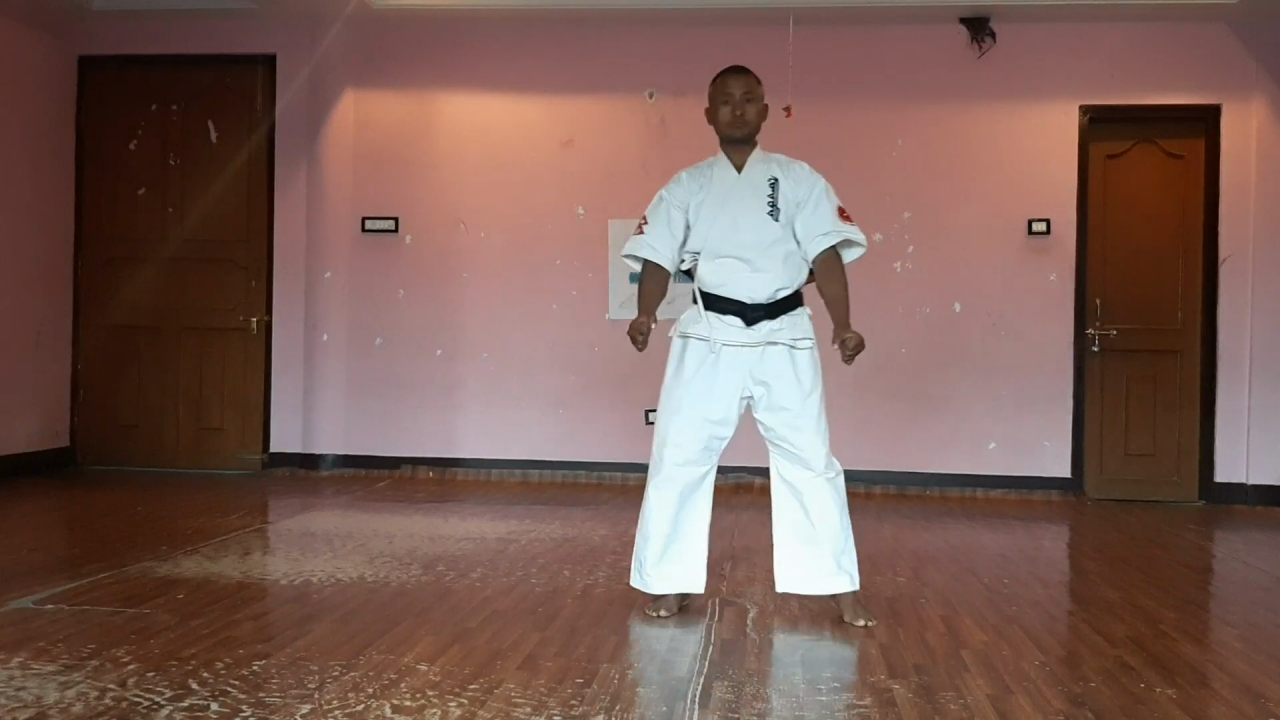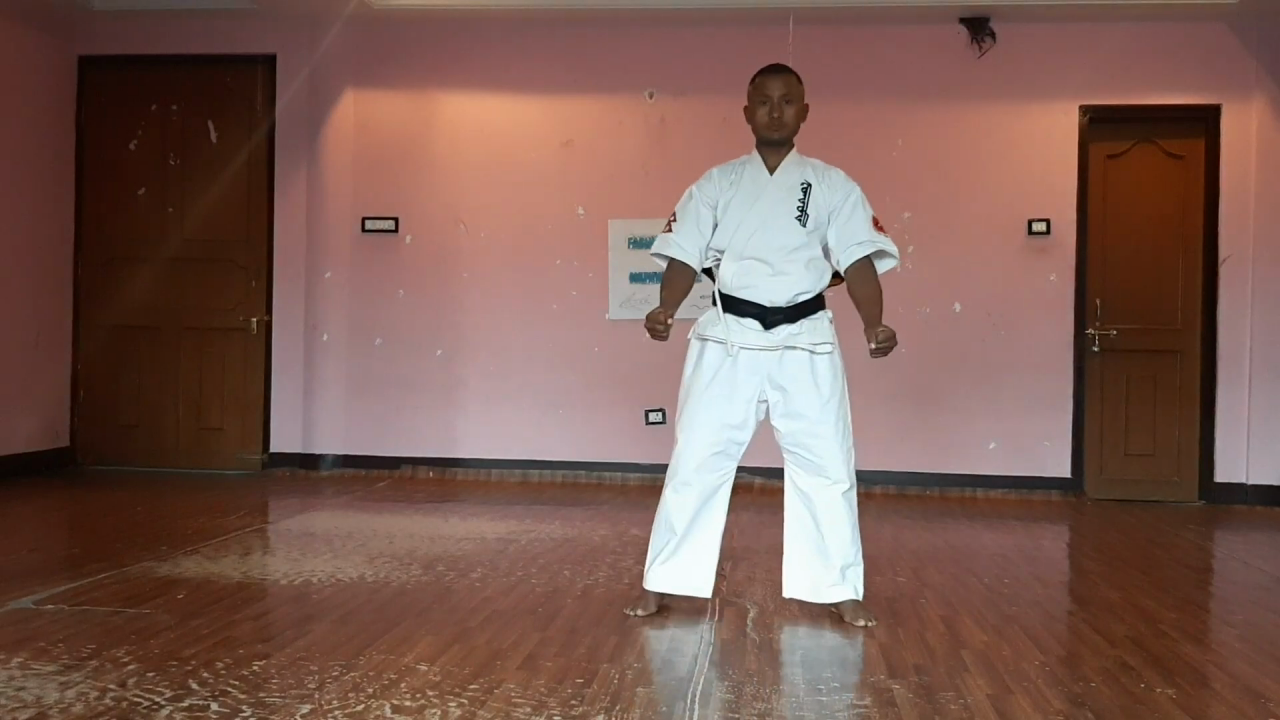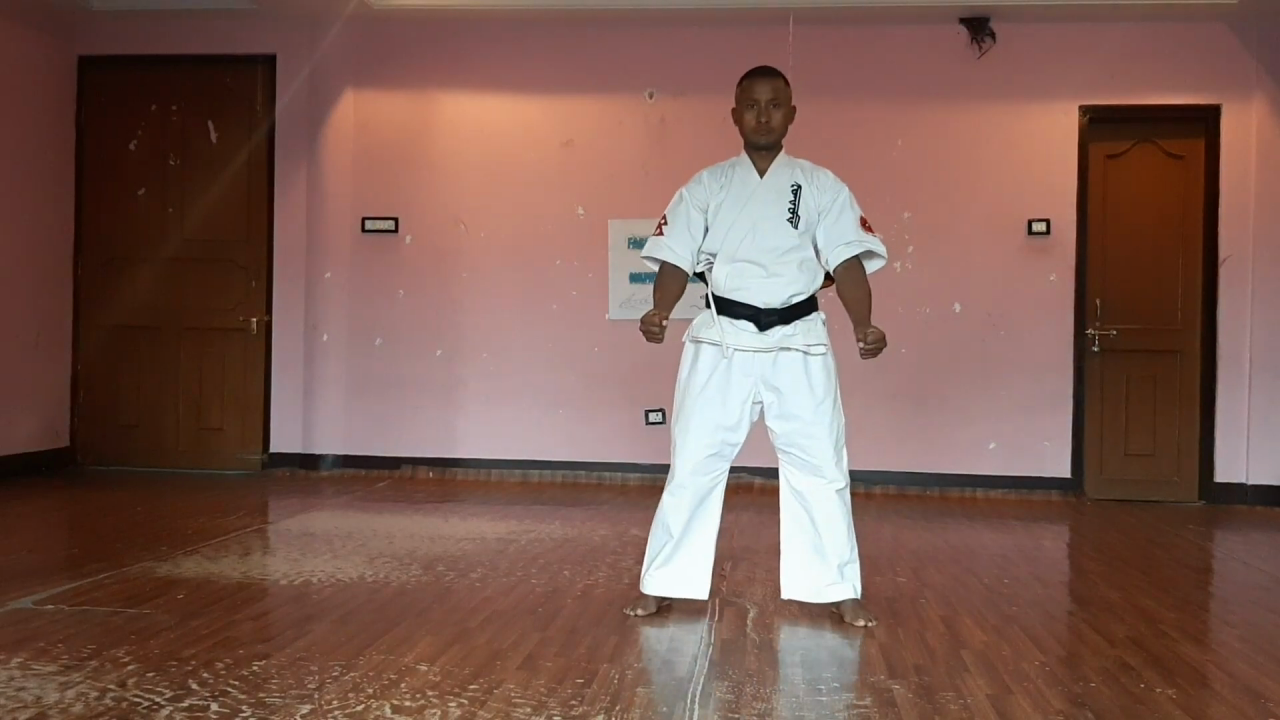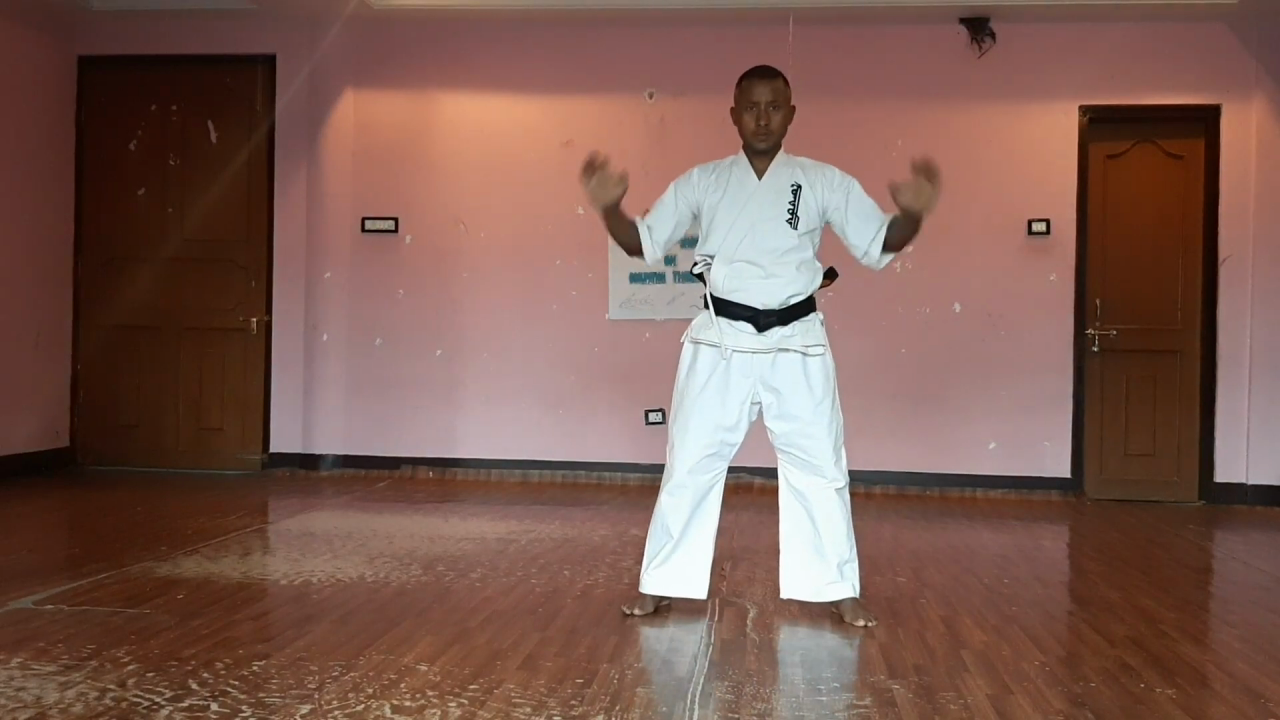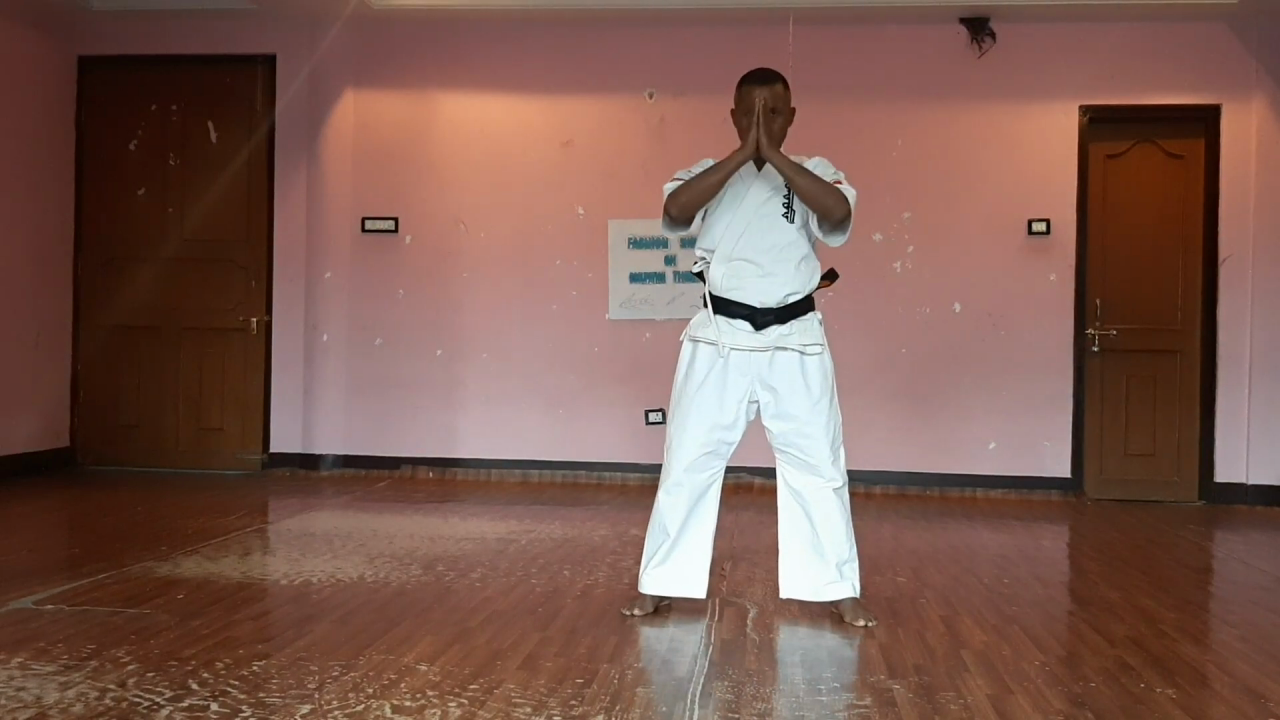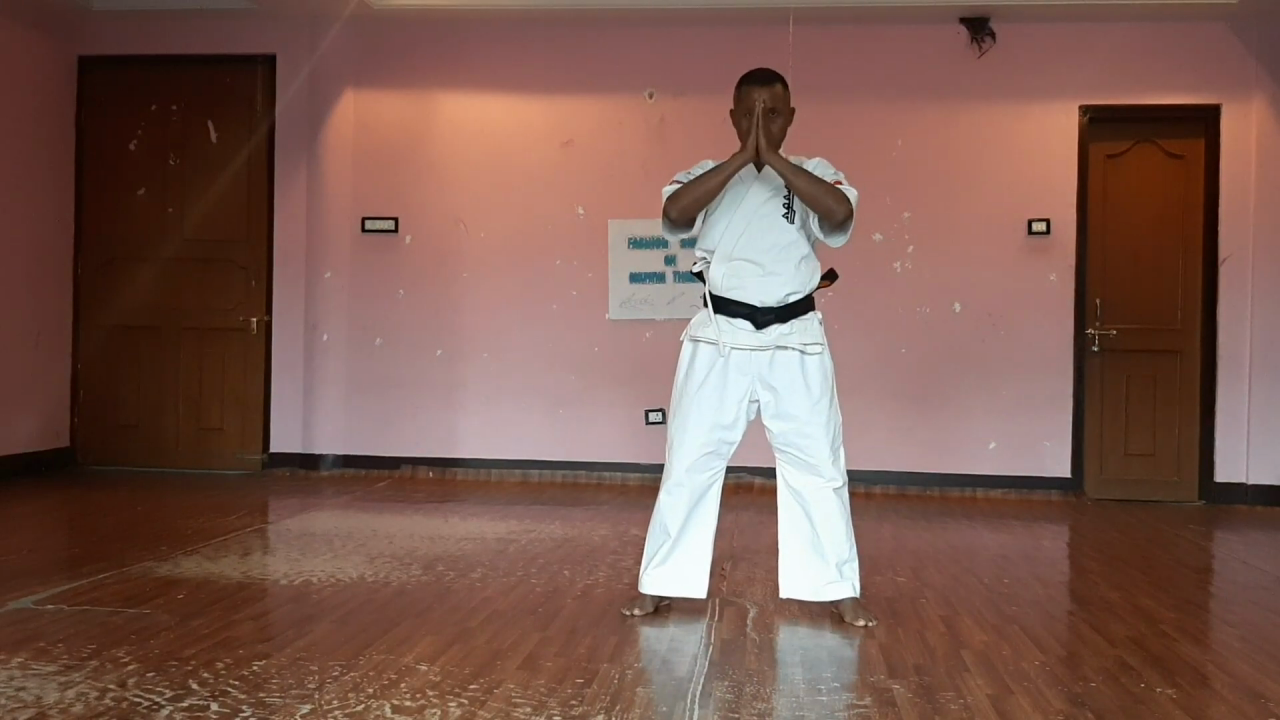
dt=0.4s
person 1, frame 1
left shoulder: (799, 178)
right shoulder: (686, 186)
left elbow: (825, 254)
right elbow: (657, 258)
left wrist: (842, 325)
right wrist: (645, 315)
left hip: (784, 336)
right hip: (708, 336)
left knee: (810, 460)
right knee: (680, 458)
left ankle: (841, 587)
right ankle: (670, 581)
person 1, frame 2
left shoulder: (832, 184)
right shoulder: (716, 183)
left elbow: (857, 260)
right elbow: (684, 256)
left wrist: (874, 324)
right wrist: (665, 309)
left hip: (805, 340)
right hip: (727, 338)
left knee: (827, 466)
right knee: (698, 461)
left ankle: (841, 590)
right ankle: (661, 582)
person 1, frame 3
left shoulder: (822, 186)
right shoulder: (705, 186)
left elbow: (847, 260)
right elbow: (675, 259)
left wrist: (863, 325)
right wrist: (660, 311)
left hip: (798, 340)
right hip: (721, 339)
left knee: (820, 467)
right knee: (694, 465)
left ankle: (840, 591)
right ankle: (661, 584)
person 1, frame 4
left shoulder: (823, 181)
right shoulder: (702, 181)
left elbow: (879, 243)
right elbow: (642, 241)
left wrist: (912, 214)
right wrist: (610, 207)
left hip: (796, 341)
right hip: (720, 340)
left knee: (819, 467)
right knee: (690, 464)
left ankle: (840, 590)
right ankle: (659, 584)
person 1, frame 5
left shoulder: (809, 172)
right shoulder: (713, 172)
left elbow: (838, 216)
right elbow: (675, 213)
left wrist: (773, 155)
right wrist: (743, 154)
left hip: (794, 339)
right hip: (718, 337)
left knee: (818, 465)
right knee: (688, 462)
left ankle: (839, 590)
right ankle: (658, 584)
person 1, frame 6
left shoulder: (813, 173)
right shoulder: (709, 174)
left elbow: (840, 216)
right elbow: (674, 214)
left wrist: (774, 158)
right wrist: (742, 156)
left hip: (794, 340)
right hip: (719, 338)
left knee: (817, 465)
right knee: (689, 462)
left ankle: (840, 590)
right ankle: (658, 583)
